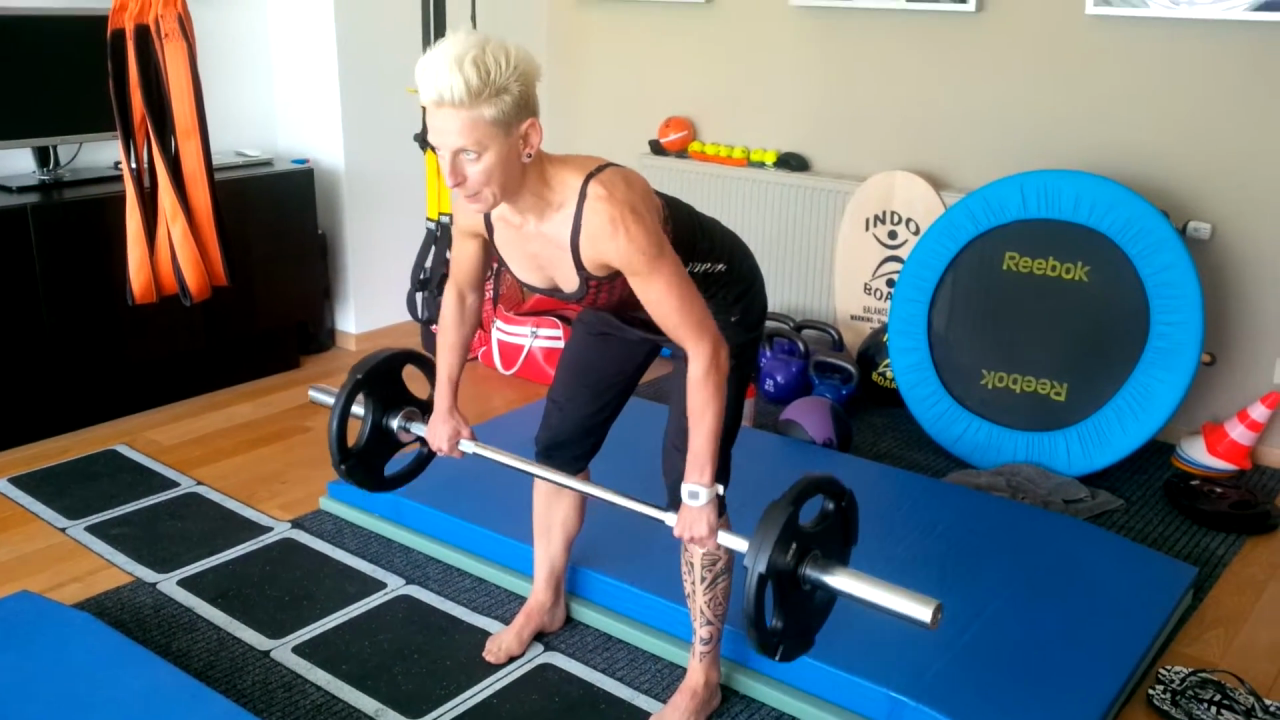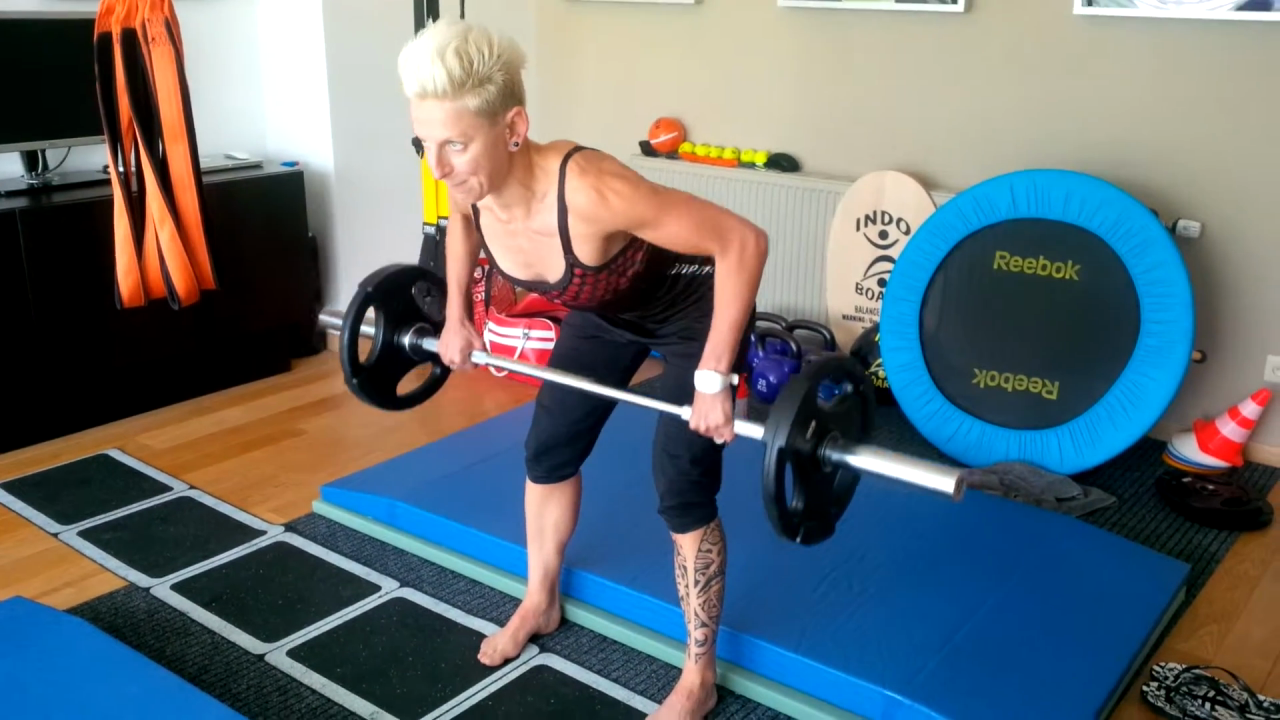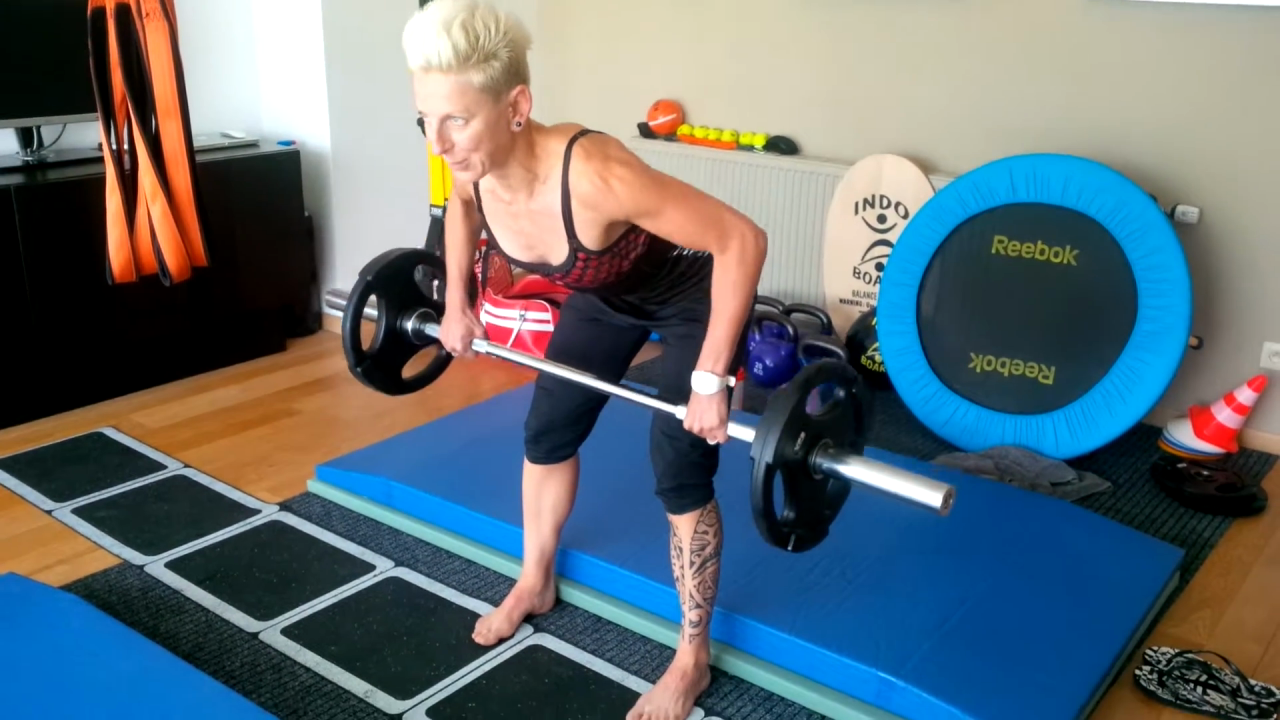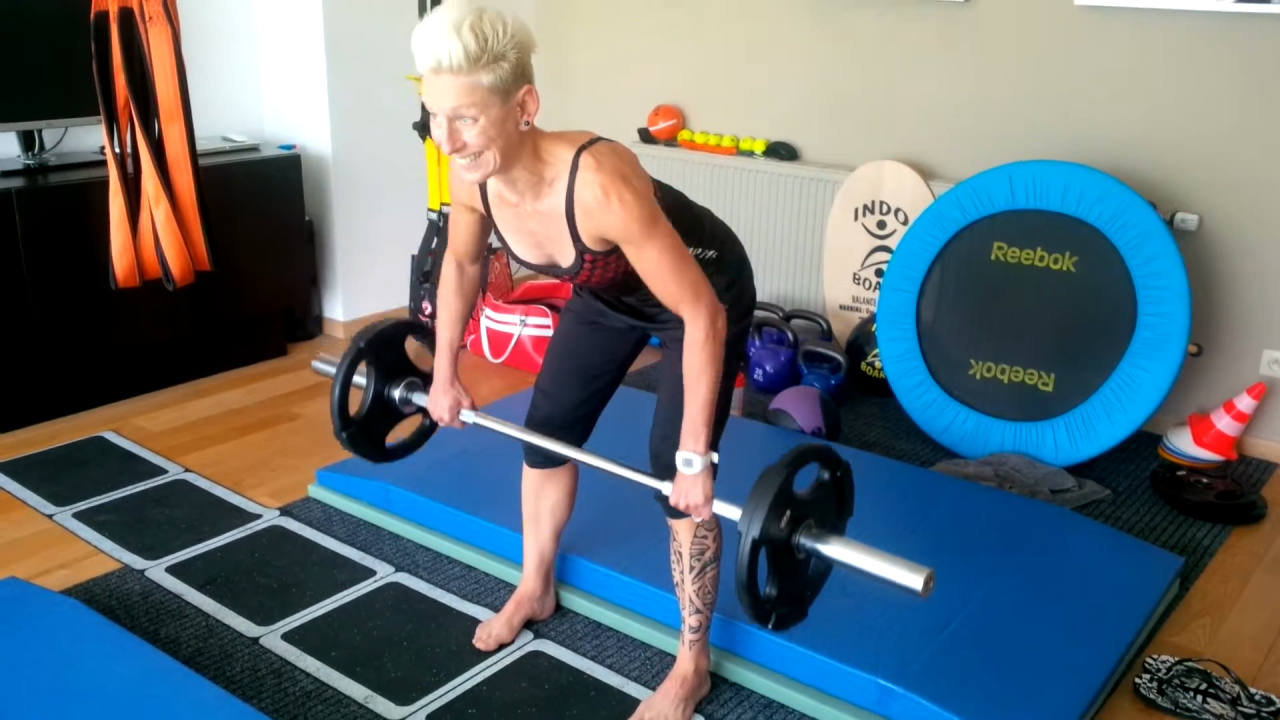
dt=0.5s
person 1, frame 1
left shoulder: (606, 212)
right shoulder: (477, 204)
left elbow: (707, 349)
right elbow: (460, 294)
left wrist: (701, 490)
right wrist: (444, 403)
left hip: (716, 300)
right hip: (619, 302)
left knee: (688, 495)
right knee: (557, 445)
right ankle: (545, 602)
person 1, frame 2
left shoulder: (589, 189)
right shoulder: (470, 185)
left elbow: (743, 243)
left wrist: (713, 378)
right wrist: (456, 315)
left hip: (694, 306)
right hip: (606, 308)
left knee: (681, 485)
right knee: (548, 449)
right ankle: (540, 603)
person 1, frame 3
left shoulder: (594, 173)
right shoulder: (472, 166)
left elbow: (742, 241)
left wrist: (709, 380)
right wrist: (457, 301)
left hip: (693, 290)
right hip: (607, 288)
left knee: (679, 469)
right knee: (546, 431)
left ankle: (692, 658)
right ankle: (534, 584)
person 1, frame 4
left shoulder: (600, 184)
right shoulder: (473, 176)
left elbow: (703, 315)
right elbow: (461, 264)
left wrist: (695, 459)
right wrist: (444, 373)
left hip: (702, 289)
right hip: (609, 290)
left knee: (675, 479)
right knee: (546, 433)
right ankle: (535, 589)
